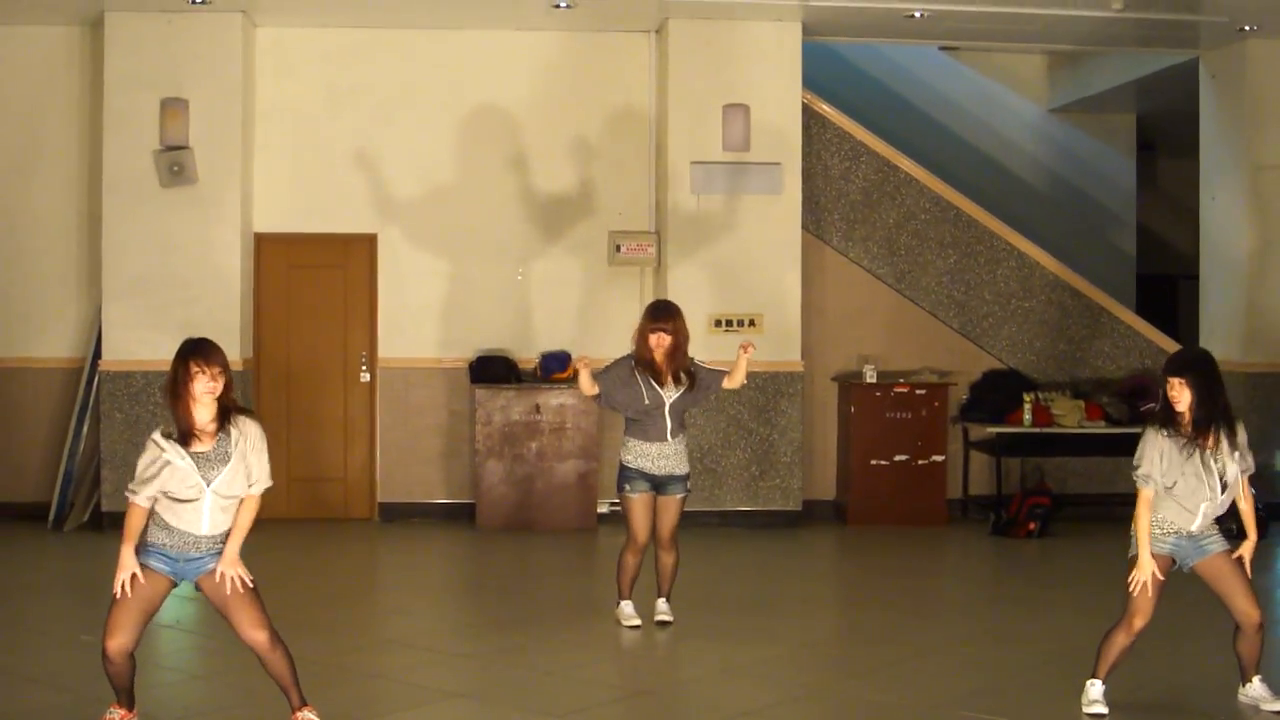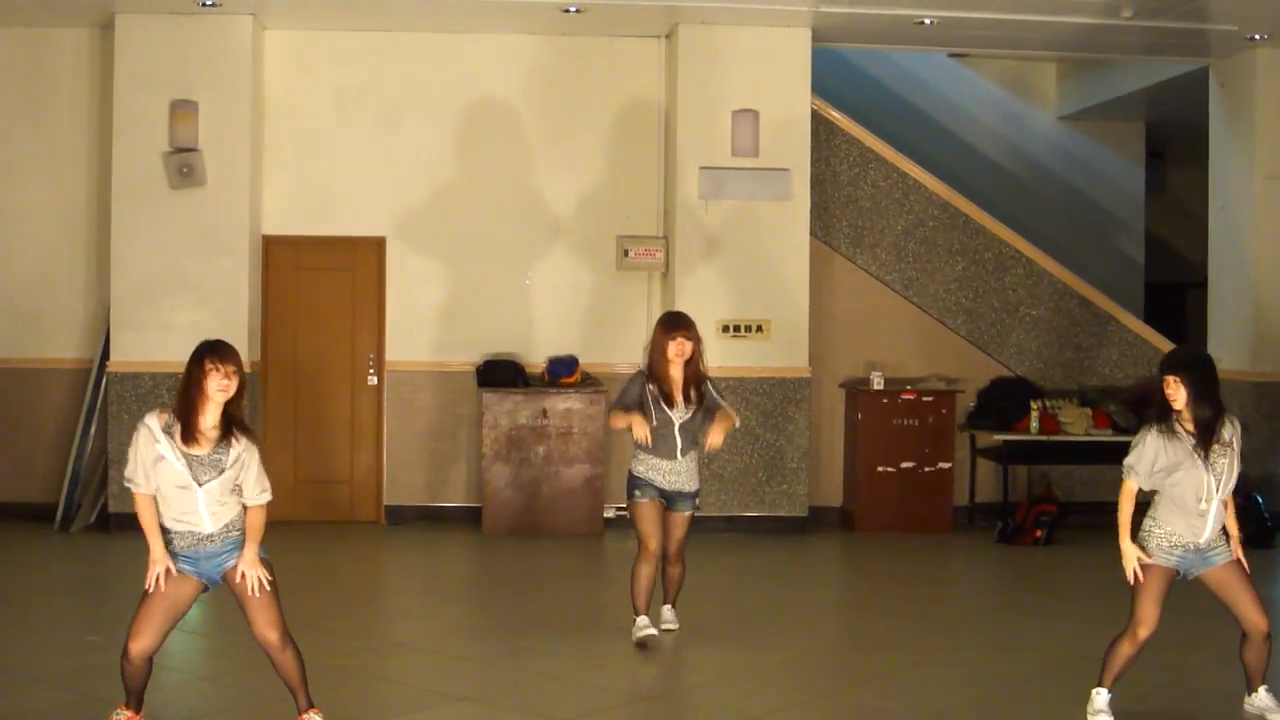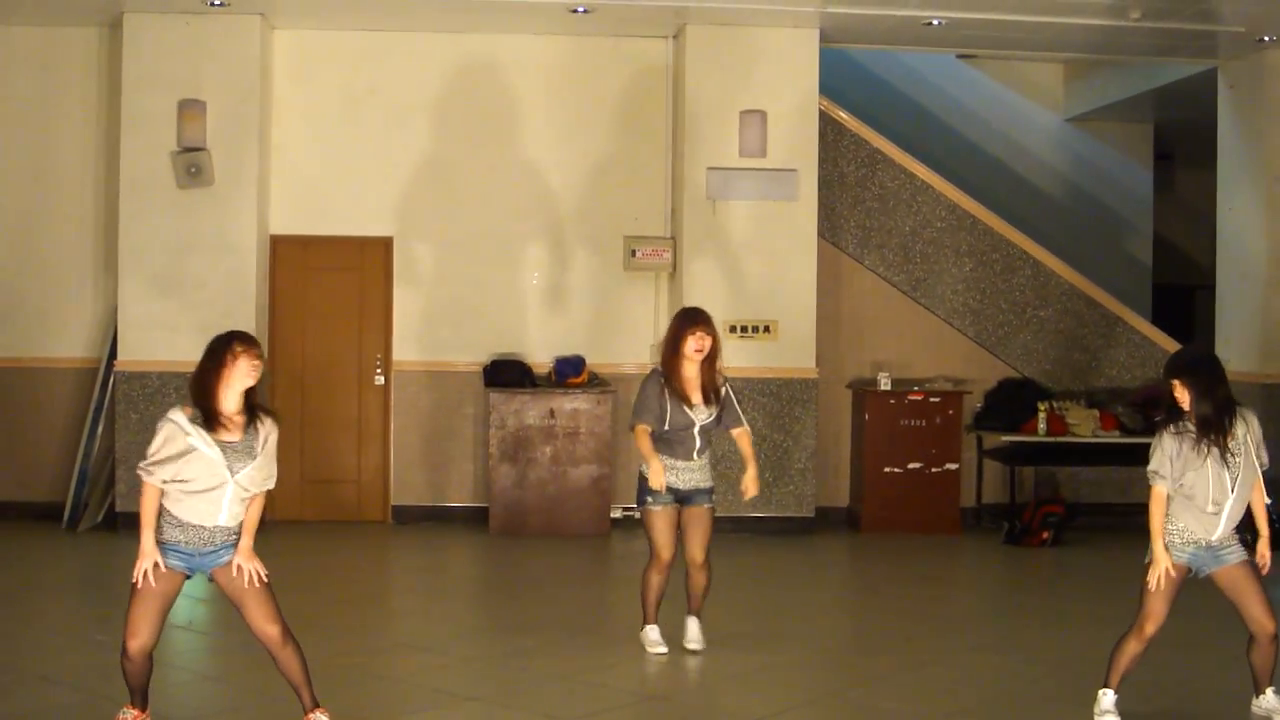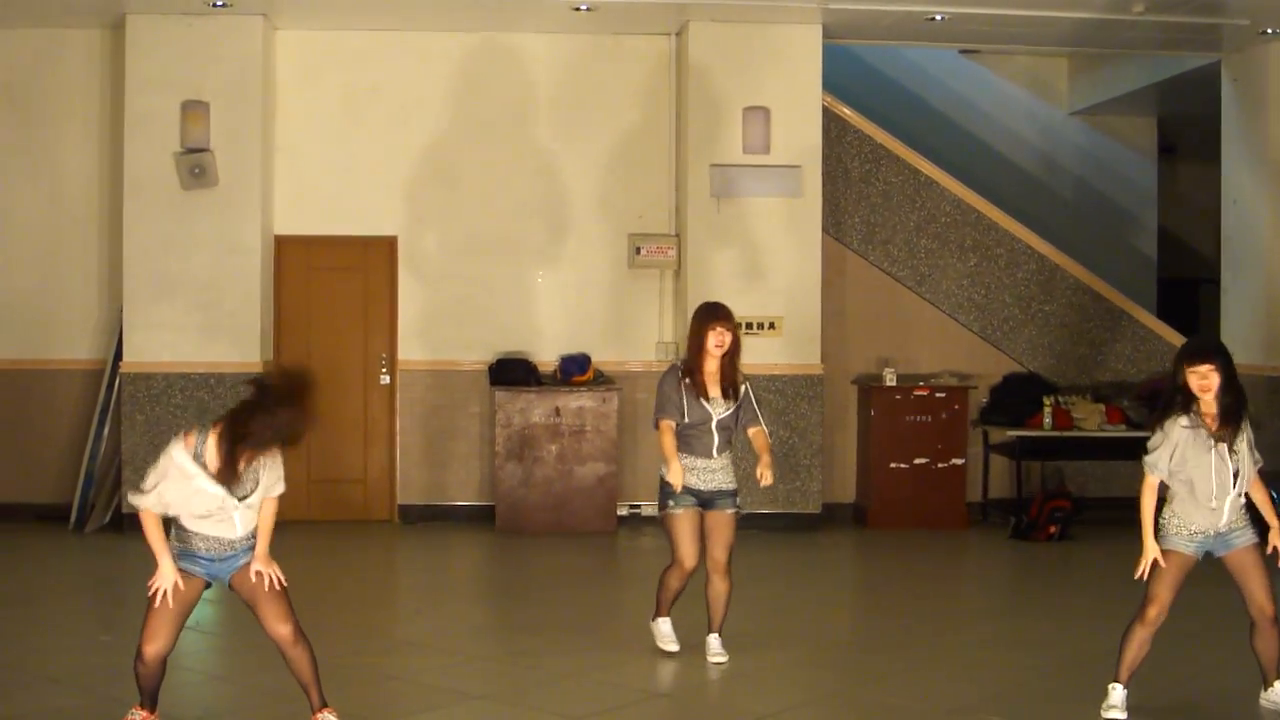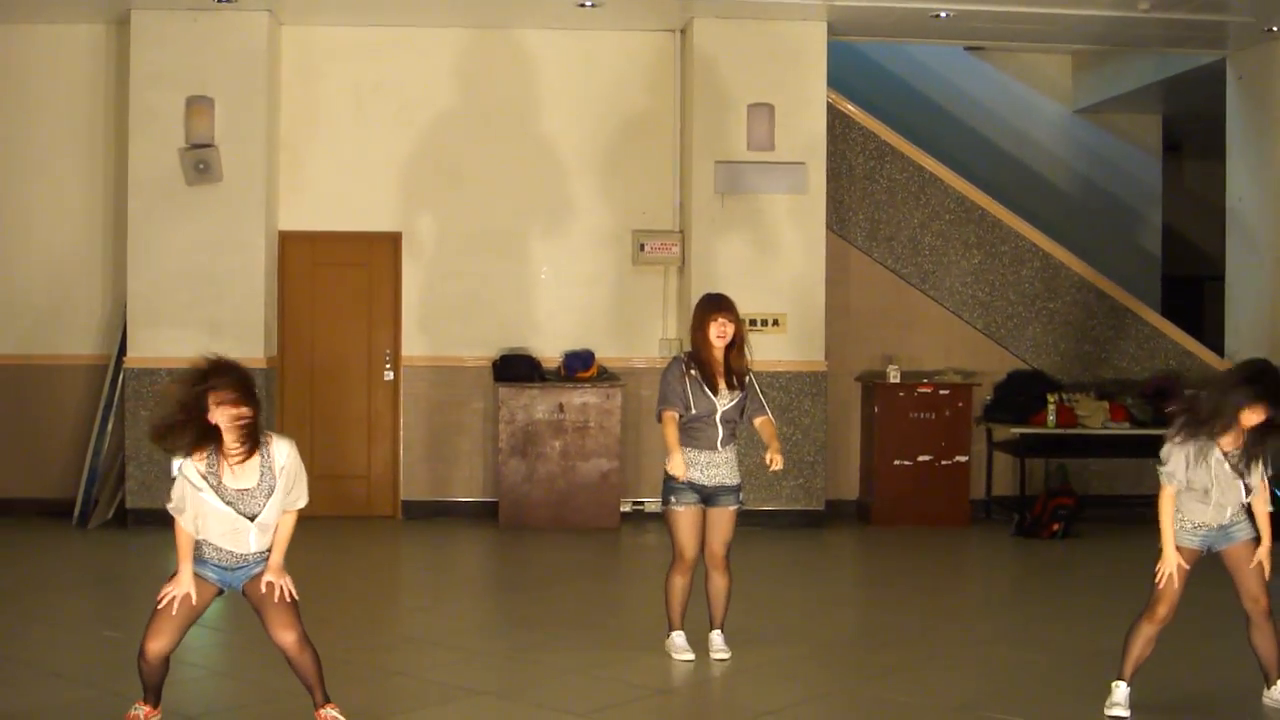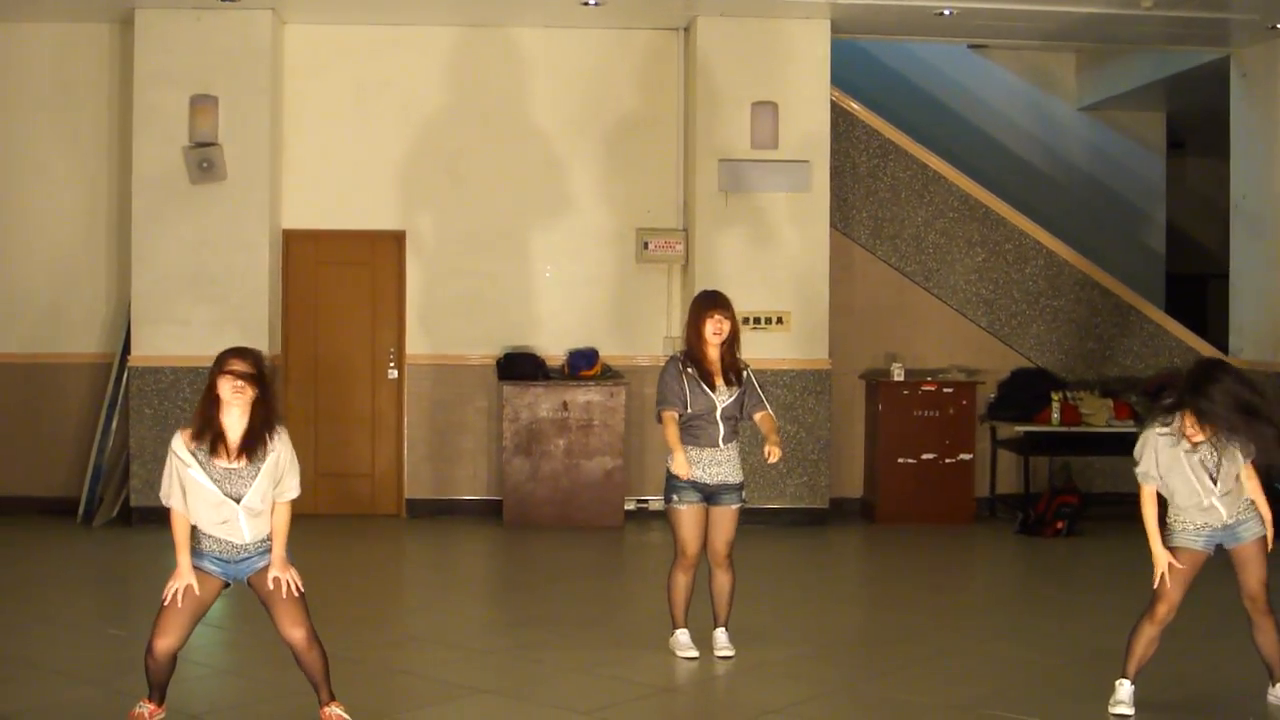
dt=0.3s
person 1, frame 1
left shoulder: (245, 429)
right shoulder: (164, 442)
left elbow: (253, 493)
right elbow: (140, 499)
left wrist: (232, 550)
right wrist: (127, 552)
left hip: (215, 553)
right hip: (159, 551)
left knee: (261, 636)
right knee: (115, 645)
person 1, frame 2
left shoulder: (240, 443)
right shoulder: (158, 429)
left elbow: (256, 501)
right elbow: (142, 491)
left wrist: (251, 552)
right wrist: (157, 549)
left hip: (234, 547)
right hip: (181, 554)
left knee: (274, 637)
right knee: (137, 647)
person 1, frame 3
left shoulder: (264, 427)
right shoulder: (183, 423)
right elbow: (152, 480)
left wrist: (245, 545)
right wrist: (147, 542)
left hip: (227, 545)
right hip: (171, 545)
left knee: (273, 631)
right knee: (136, 644)
person 1, frame 4
left shoulder: (263, 445)
right shoulder: (184, 453)
right elbow: (148, 506)
left wrist: (262, 552)
right wrist: (165, 563)
left hip: (242, 550)
right hip: (190, 552)
left knee: (286, 631)
right knee: (151, 650)
person 1, frame 5
left shoulder: (282, 452)
right shoulder: (196, 466)
left elbow: (290, 509)
right elbow: (185, 520)
left wrist: (276, 563)
right wrist: (184, 572)
left hip: (259, 561)
right hip: (207, 561)
left knee: (290, 637)
right knee: (153, 647)
person 1, frame 6
left shoulder: (275, 440)
right shoulder: (187, 445)
left elbow: (282, 500)
right elbow: (179, 507)
left wrist: (279, 558)
right wrist: (183, 564)
left hip: (262, 551)
right hip: (207, 553)
left knee: (300, 634)
right knee: (162, 644)
person 2, frame 1
left shoulder: (1231, 430)
right shoulder: (1160, 433)
left elbow: (1241, 484)
right elbow: (1145, 494)
right wrist: (1143, 552)
left hip: (1205, 534)
right hip: (1159, 533)
right knee: (1136, 619)
right ankle: (1094, 686)
person 2, frame 2
left shoulder: (1228, 427)
right shoulder: (1157, 435)
left elbow: (1224, 488)
right elbow: (1129, 487)
left wrist: (1234, 534)
right wrist: (1125, 541)
left hip: (1211, 543)
right hip: (1162, 542)
right knee: (1141, 629)
person 2, frame 3
left shoulder: (1245, 422)
right shoulder: (1172, 434)
right elbow: (1159, 493)
right wrist: (1157, 549)
left hip: (1225, 542)
right hip: (1178, 539)
right knee: (1147, 627)
person 2, frame 4
left shoulder: (1238, 419)
right shoulder: (1177, 426)
right elbow: (1151, 481)
right wrist: (1148, 540)
left hip: (1235, 526)
right hip: (1184, 528)
right knee: (1152, 612)
person 2, frame 5
right shoulder: (1190, 434)
right elbow: (1167, 491)
right wrist: (1168, 547)
left hip: (1235, 522)
right hip: (1187, 523)
right knee: (1160, 609)
right ankle: (1120, 689)
person 2, frame 6
left shoulder: (1228, 428)
right shoulder: (1157, 435)
left elbow: (1244, 467)
right elbow: (1147, 492)
right wrist: (1156, 546)
left hip: (1242, 518)
right hip: (1190, 526)
right knee: (1161, 609)
right ankle: (1124, 686)
person 3, frame 1
left shoulder: (688, 369)
right shoulder: (628, 367)
left elbow: (733, 381)
right elbow: (589, 389)
left wrist: (742, 359)
right wrist: (584, 371)
left hip: (675, 465)
right hip: (637, 464)
left knee: (666, 540)
right knee: (639, 539)
left ankle: (663, 601)
right ankle: (624, 603)
person 3, frame 2
left shoulder: (700, 384)
right shoulder: (644, 381)
left elbow: (726, 415)
right elbow: (614, 418)
left wrist: (722, 424)
right wrist: (633, 418)
left hip: (685, 479)
right hip: (646, 476)
left knee: (673, 554)
right knee: (650, 548)
left ankle: (668, 607)
right ankle: (641, 620)
person 3, frame 3
left shoulder: (717, 383)
right shoulder: (657, 381)
left elbow: (738, 428)
right elbow: (641, 429)
left wrist: (751, 467)
right wrist: (653, 462)
left hip: (699, 480)
right hip: (661, 478)
left knee: (697, 558)
right knee: (663, 556)
left ankle: (693, 620)
right ankle: (650, 627)
person 3, frame 4
left shoulder: (737, 382)
right shoulder: (677, 376)
left elbow: (754, 427)
right elbow: (666, 425)
left wrist: (765, 457)
right wrist: (672, 462)
left hip: (722, 483)
right hip: (681, 481)
left knee: (719, 564)
right knee: (686, 562)
left ankle: (714, 637)
right ankle: (661, 619)
person 3, frame 5
left shoulder: (741, 374)
right shoulder: (680, 368)
left elbow: (761, 417)
right elbow: (669, 415)
left wrist: (773, 445)
right wrist: (675, 451)
left hip: (725, 476)
right hip: (685, 475)
left knee: (718, 559)
right knee: (685, 558)
left ankle: (717, 633)
right ankle: (675, 634)
person 3, frame 6
left shoulder: (739, 370)
right shoulder: (678, 367)
left elbow: (761, 411)
right elbow: (668, 415)
left wrist: (772, 436)
right wrist: (677, 451)
left hip: (728, 474)
right hip: (688, 473)
left knee: (721, 556)
right knee: (688, 556)
left ankle: (721, 631)
right ankle: (679, 632)
